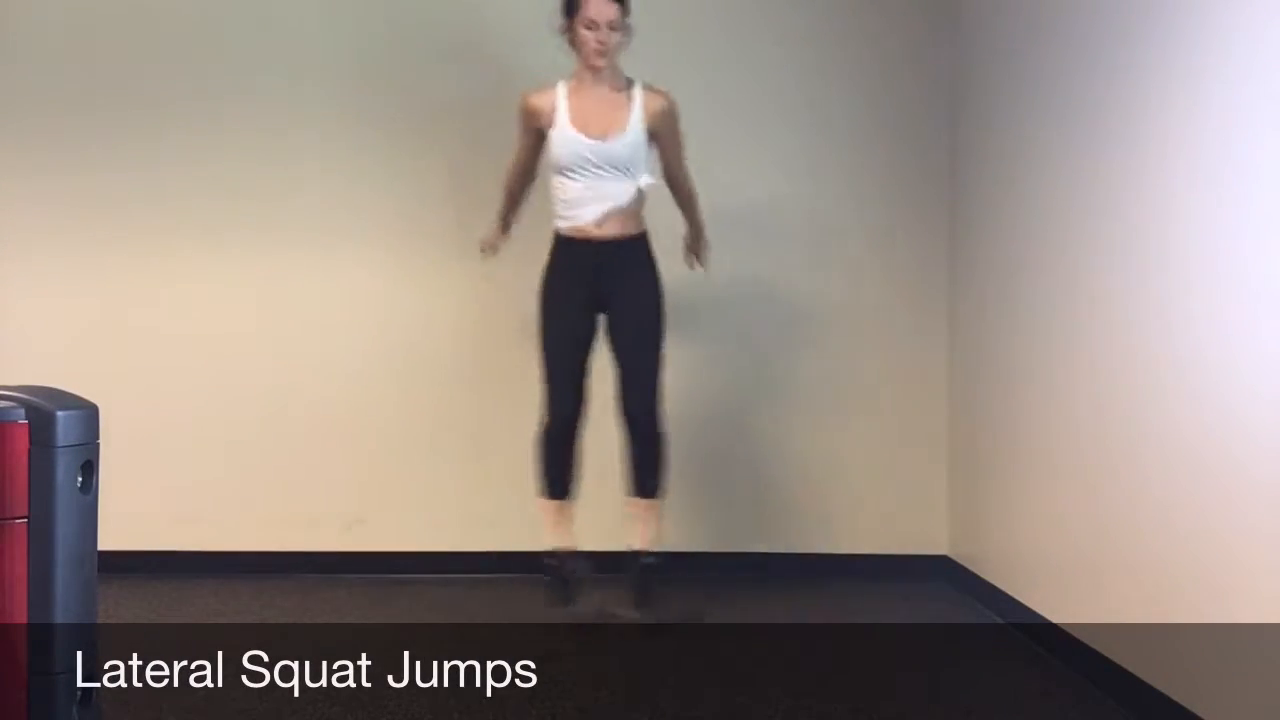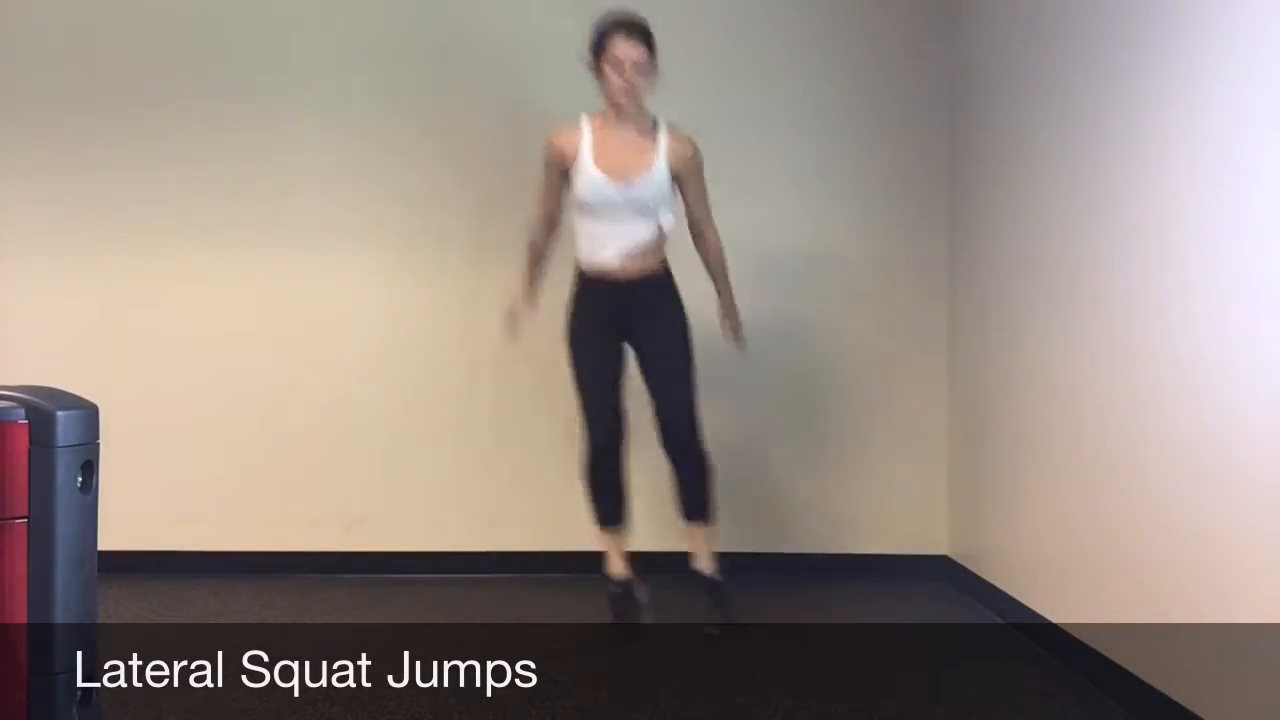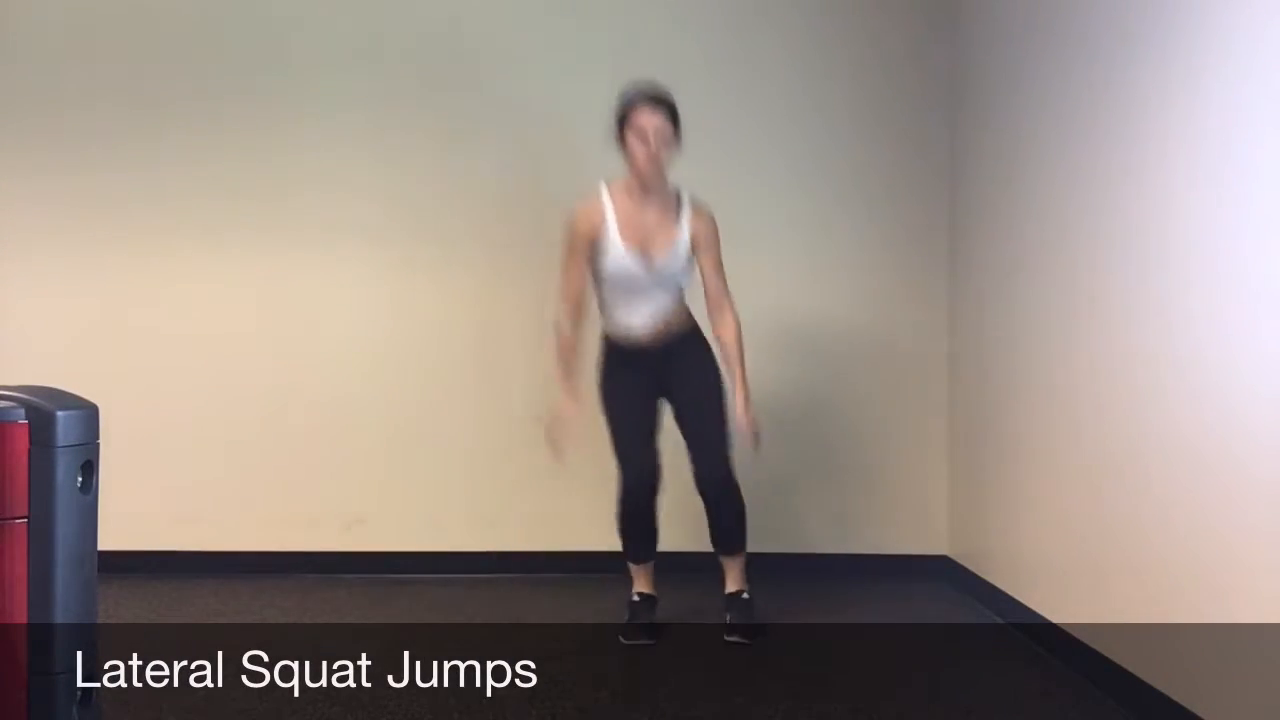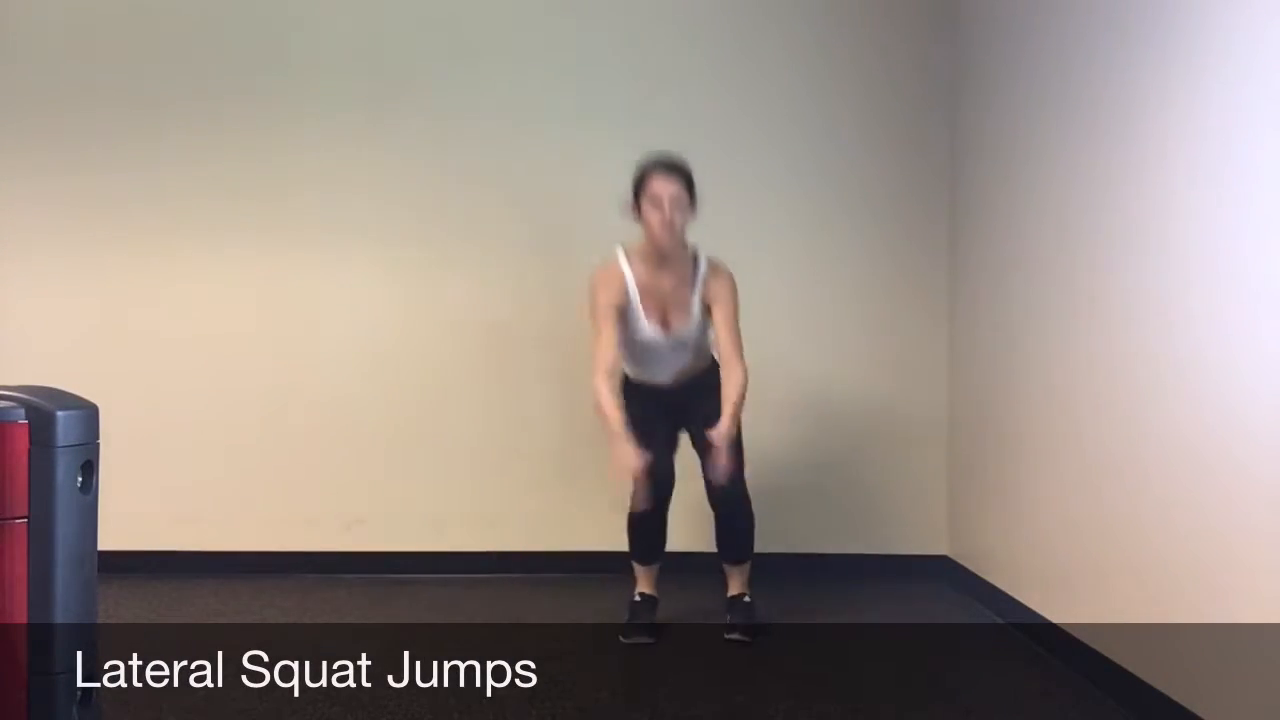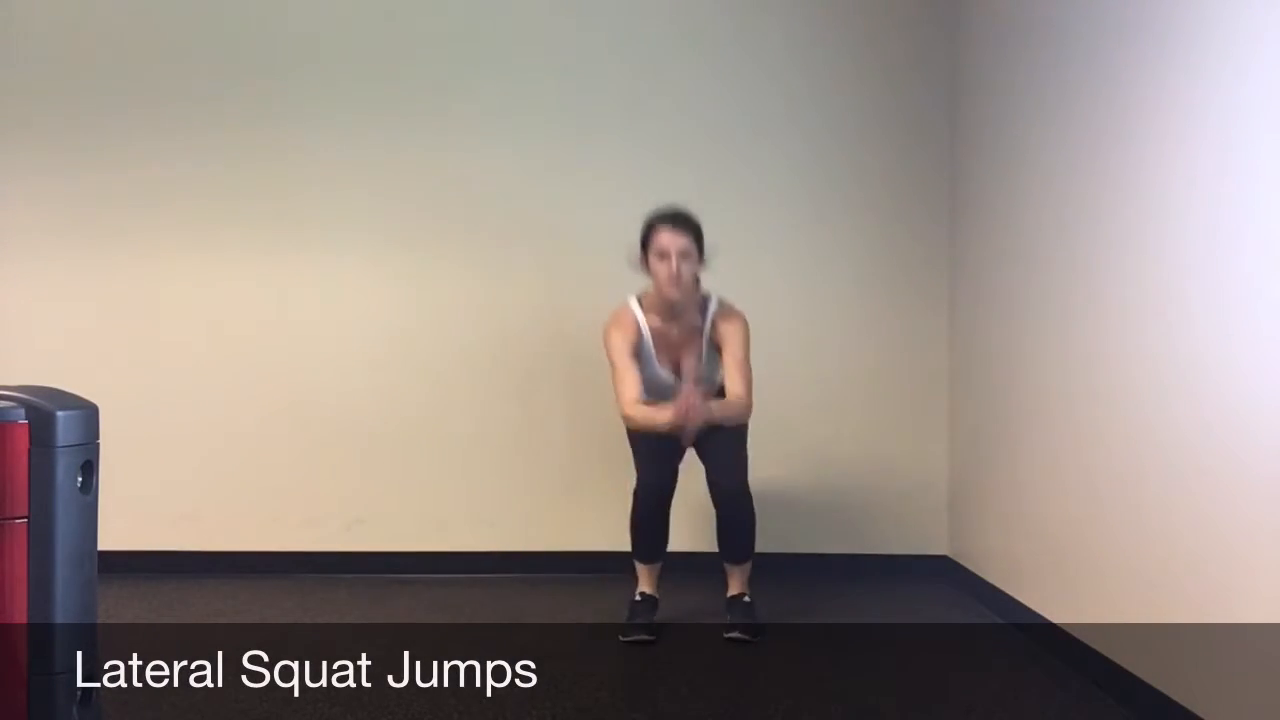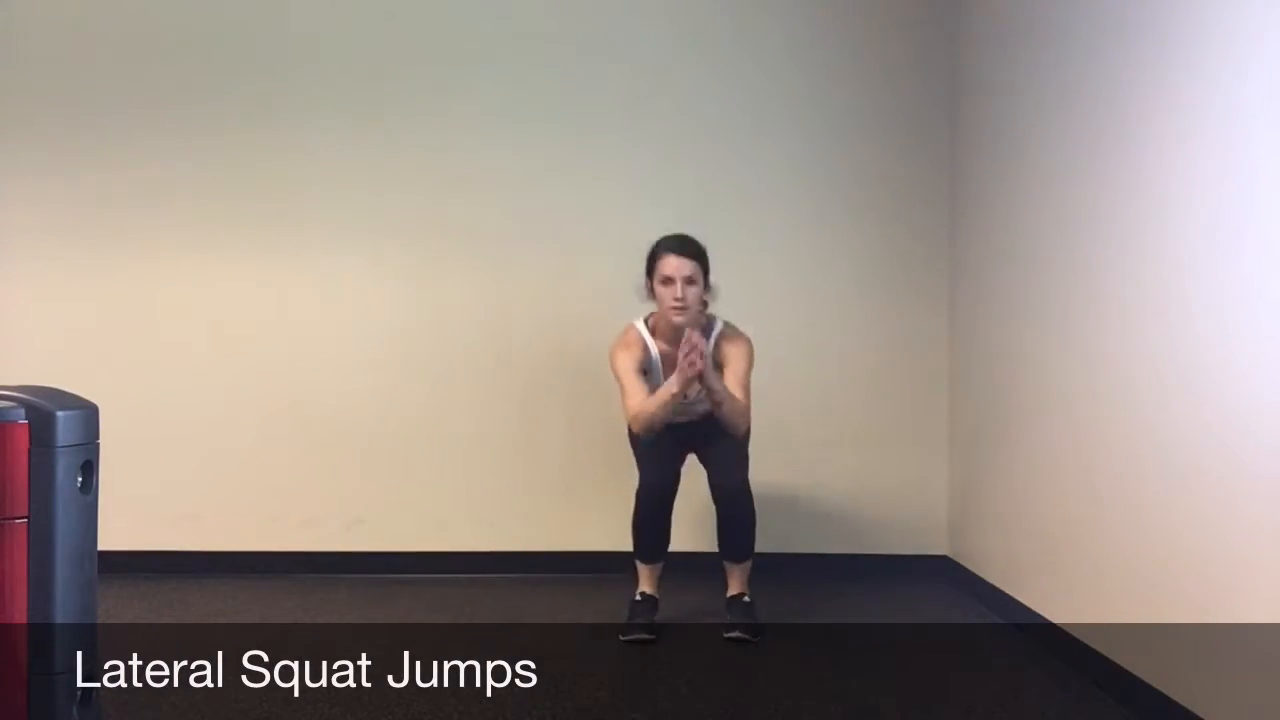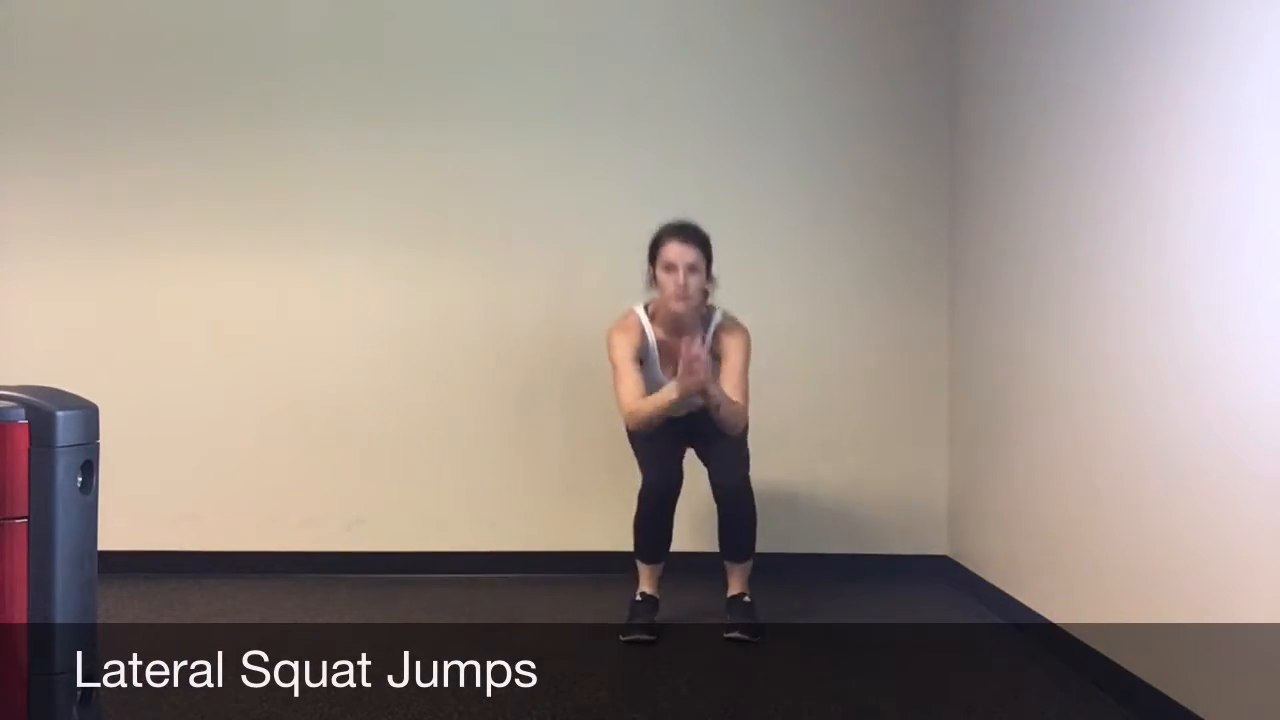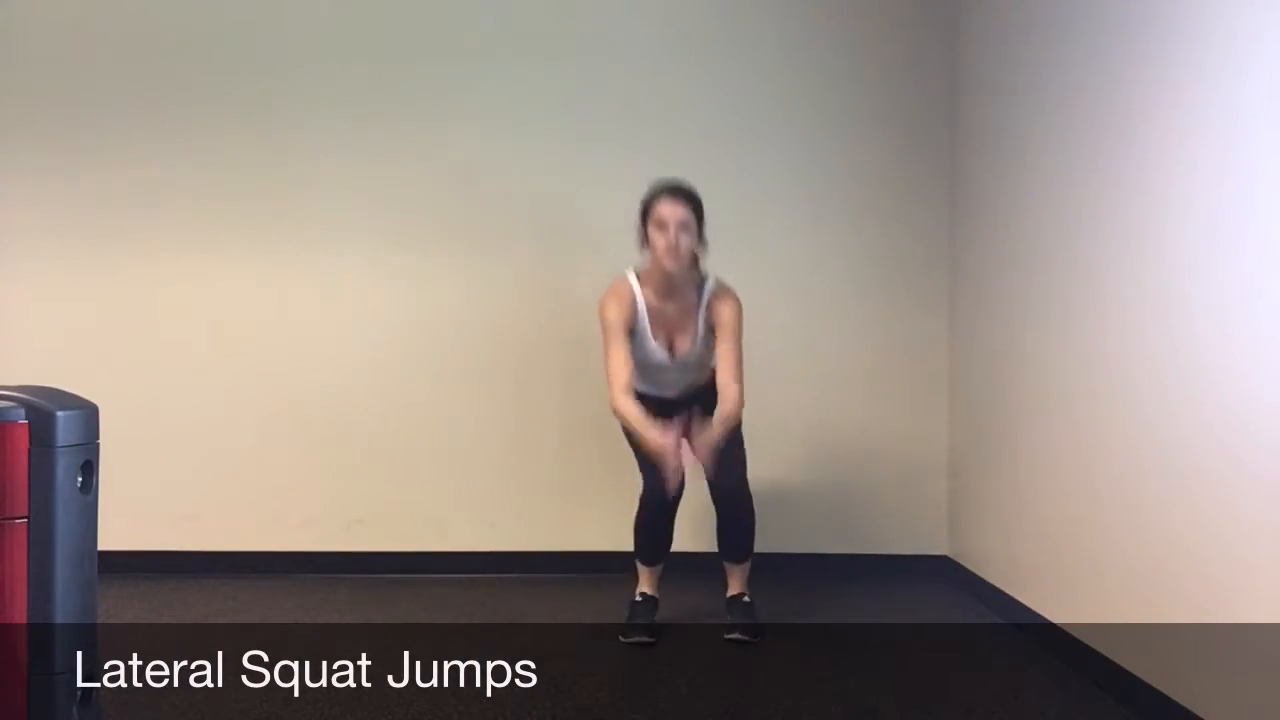
dt=0.1s
person 1, frame 1
left shoulder: (654, 106)
right shoulder: (542, 106)
left elbow: (676, 176)
right elbow: (522, 172)
left wrist: (695, 231)
right wrist: (502, 228)
left hip: (631, 265)
right hip: (569, 265)
left knee: (641, 405)
right knee: (563, 405)
left ankle: (644, 550)
right ankle: (560, 546)
person 1, frame 2
left shoulder: (677, 148)
right shoulder: (567, 144)
left elbow: (703, 229)
right elbow: (545, 225)
left wrist: (727, 299)
right wrist: (527, 288)
left hip: (655, 300)
right hip: (592, 305)
left knee: (679, 429)
right knee: (603, 433)
left ankle: (706, 568)
right ankle: (618, 572)
person 1, frame 3
left shoulder: (696, 219)
right shoulder: (593, 215)
left elbow: (722, 309)
right elbow: (572, 309)
left wrist: (741, 392)
right wrist: (567, 390)
left hip: (685, 353)
right hip: (624, 362)
left knee: (715, 473)
right knee: (639, 476)
left ankle: (736, 591)
right ankle: (641, 594)
person 1, frame 4
left shoulder: (715, 278)
right shoulder: (611, 279)
left elbow: (733, 366)
right elbow: (603, 372)
left wrist: (727, 430)
right wrist: (621, 446)
left hip: (700, 389)
right hip: (643, 393)
left knee: (726, 478)
right knee: (651, 485)
left ankle: (739, 594)
right ankle: (644, 593)
person 1, frame 5
left shoulder: (726, 320)
right shoulder: (625, 324)
left elbow: (741, 403)
right elbow: (630, 408)
left wrist: (705, 409)
right wrist: (673, 415)
left hip: (712, 414)
right hip: (654, 418)
left knee: (731, 486)
right knee: (653, 486)
left ankle: (738, 594)
right ankle: (645, 592)
person 1, frame 6
left shoulder: (731, 342)
right shoulder: (631, 344)
left elbow: (741, 421)
right elbow: (639, 419)
left wrist: (709, 387)
right wrist: (678, 386)
left hip: (713, 425)
right hip: (660, 429)
left knee: (733, 487)
right knee: (656, 485)
left ankle: (738, 595)
right ankle: (645, 594)
person 1, frame 7
left shoulder: (730, 333)
right shoulder: (628, 331)
left elbow: (737, 420)
right elbow: (633, 414)
left wrist: (708, 389)
right wrist: (676, 390)
left hip: (711, 419)
right hip: (656, 422)
left knee: (734, 485)
right knee: (658, 485)
left ankle: (738, 595)
right ankle: (646, 594)
person 1, frame 8
left shoulder: (721, 303)
right shoulder: (622, 300)
left elbow: (731, 393)
right elbow: (619, 393)
left wrist: (707, 440)
right wrist: (657, 441)
left hip: (703, 402)
right hip: (649, 407)
left knee: (731, 489)
right knee: (662, 487)
left ankle: (736, 595)
right ankle: (644, 593)
